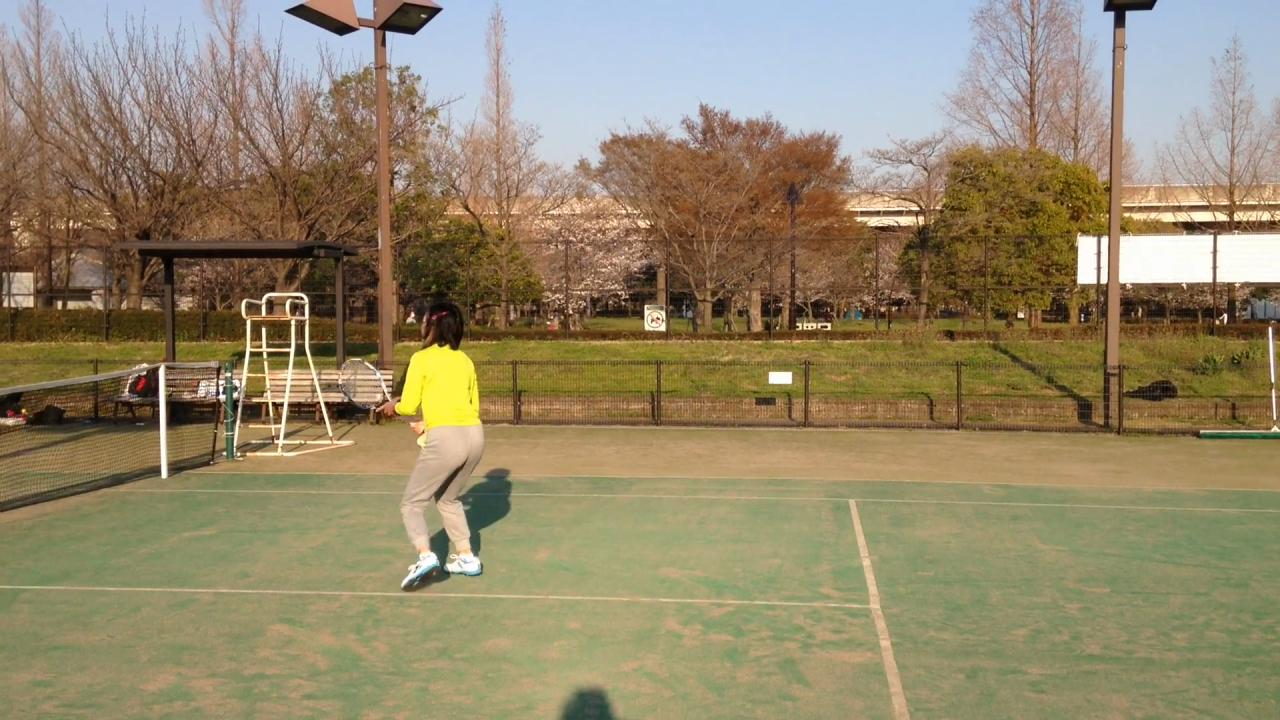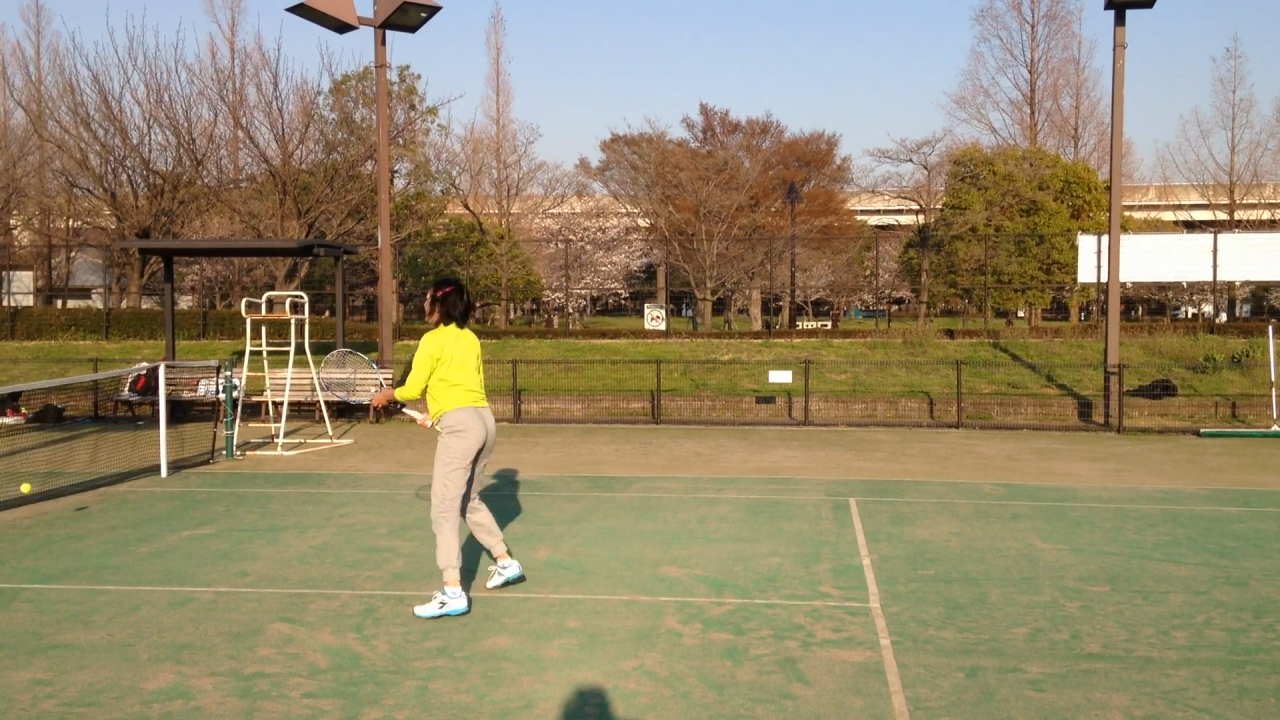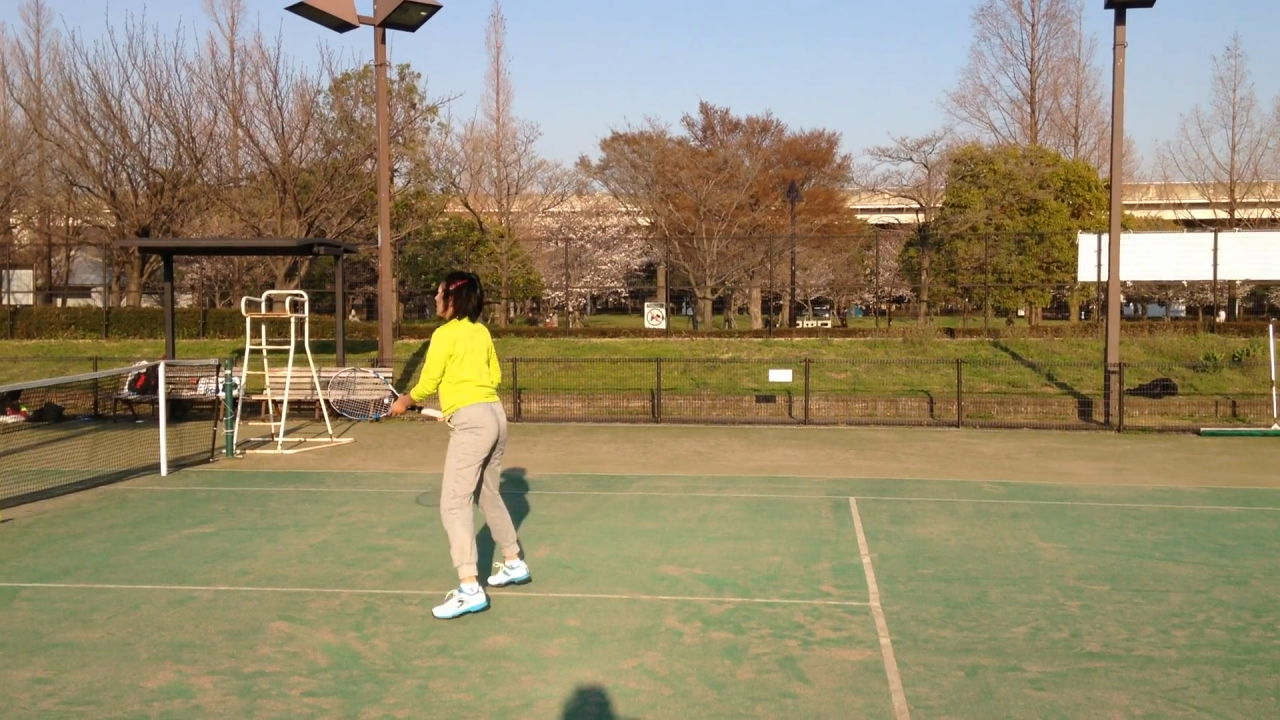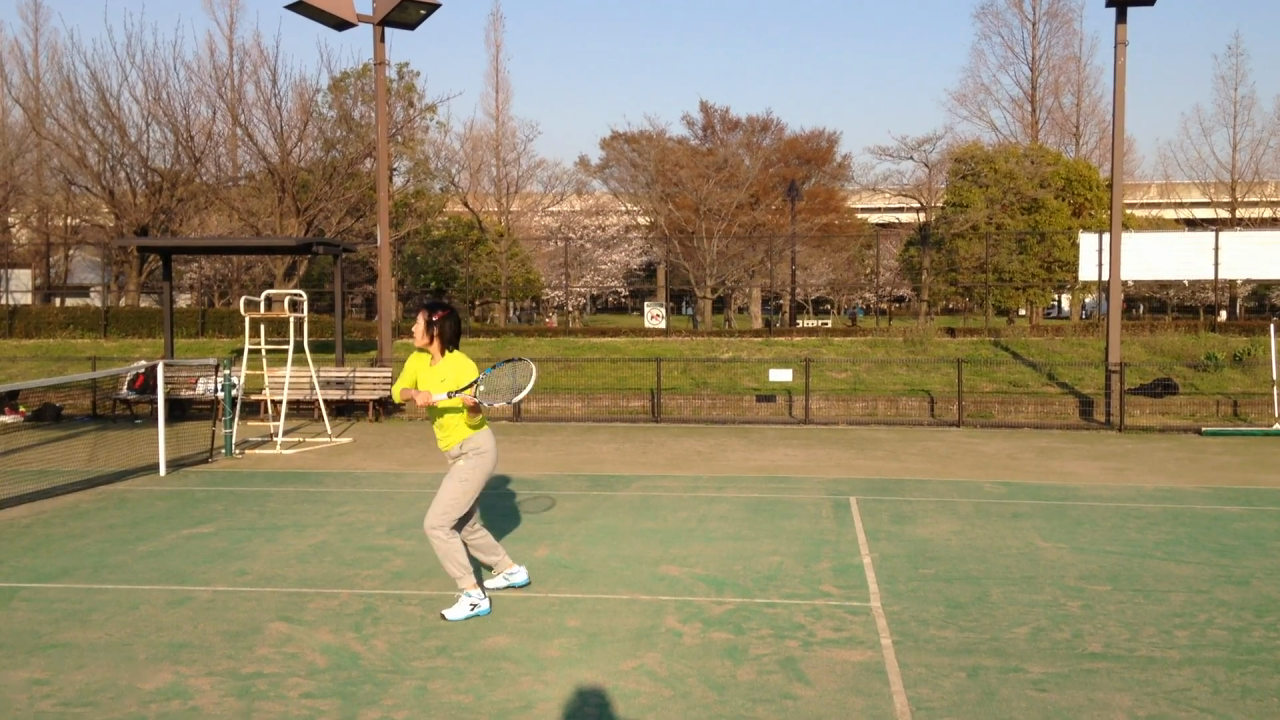
dt=0.5s
person 1, frame 1
left shoulder: (422, 359)
right shoulder: (465, 360)
left elbow: (409, 405)
left wrist: (391, 406)
left hip: (445, 440)
right hip: (474, 437)
left knee: (412, 502)
right knee: (449, 498)
left ankle: (424, 556)
right ankle: (466, 557)
person 1, frame 2
left shoulder: (432, 340)
right shoulder: (471, 339)
left elbow: (412, 389)
left wrist: (387, 395)
right wrist: (439, 411)
left hip: (459, 426)
right hip: (483, 419)
left knee: (444, 511)
right knee: (470, 500)
left ankle: (452, 592)
right ankle: (505, 563)
person 1, frame 3
left shoulder: (444, 335)
right shoulder: (481, 332)
left elbow: (427, 386)
left wrist: (403, 402)
left hip: (471, 424)
right hip: (494, 416)
left knee: (454, 507)
right knee: (489, 495)
left ankle: (469, 589)
right ankle: (514, 563)
person 1, frame 4
left shoulder: (464, 366)
right shoulder: (418, 360)
left elbow: (474, 421)
right elbow: (398, 392)
left wrist: (472, 405)
right wrist: (414, 395)
left hip: (475, 450)
right hip: (457, 453)
left knee: (437, 524)
right knee: (464, 524)
left ankle: (473, 595)
right ankle: (510, 570)
